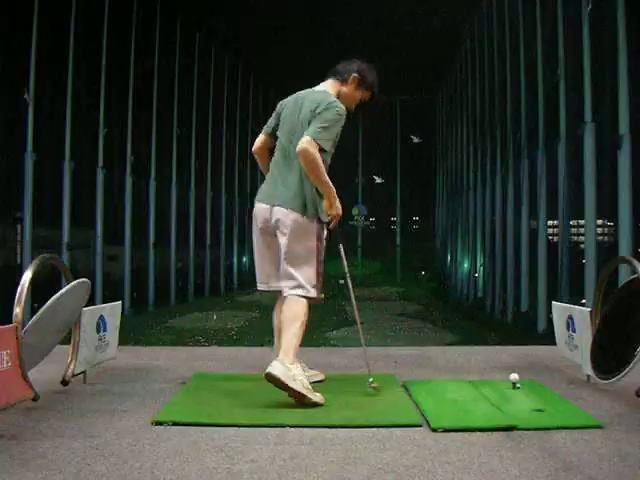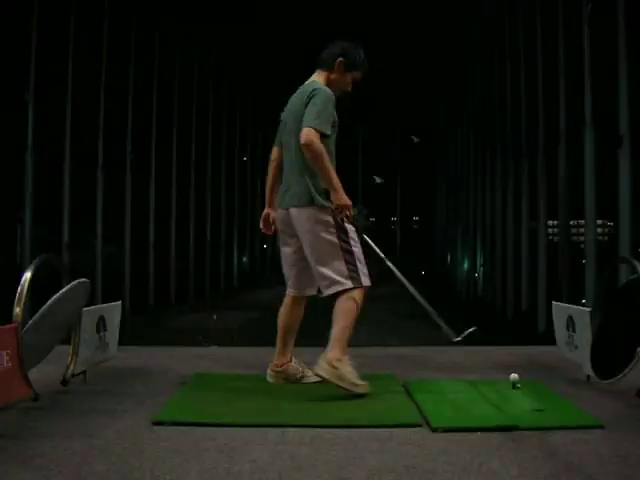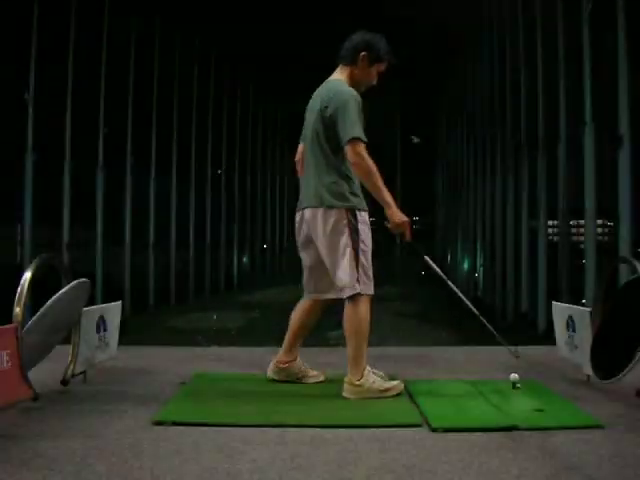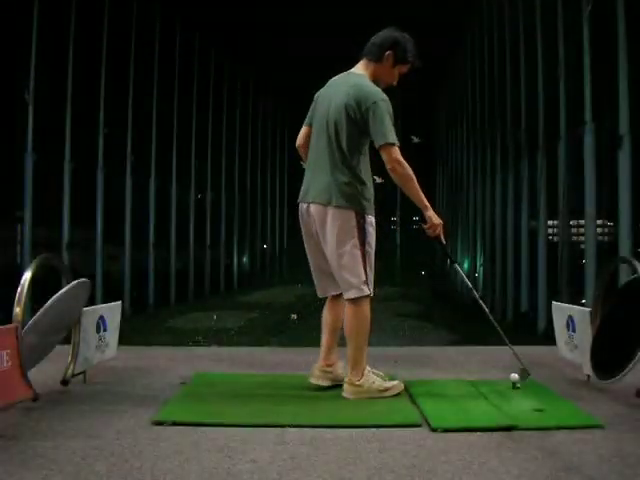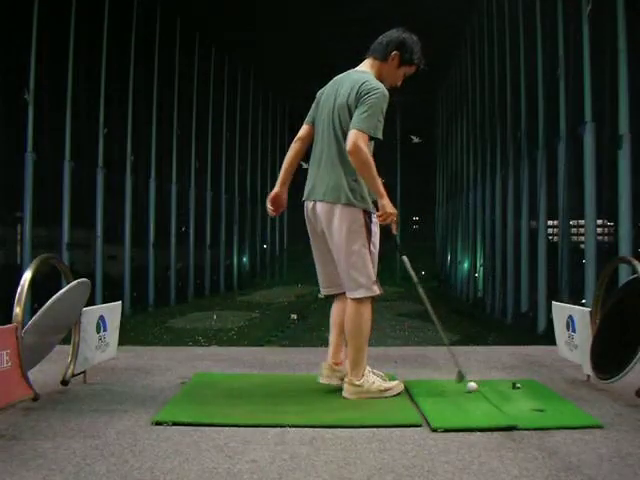
dt=0.3s
person 1, frame 1
left shoulder: (289, 101)
right shoulder: (333, 107)
left elbow: (259, 149)
right elbow: (306, 149)
right wrist: (331, 197)
left hip: (266, 204)
right hip: (300, 210)
left knee: (289, 288)
right knee: (302, 290)
left ankle: (286, 360)
right ankle: (286, 364)
person 1, frame 2
left shoulder: (293, 101)
right shoulder: (321, 94)
left elbow: (275, 160)
right elbow: (309, 140)
left wrist: (270, 206)
right wrist: (336, 188)
left hip: (288, 206)
right hip: (317, 205)
left knee: (298, 289)
right knee: (352, 283)
left ankle: (282, 362)
right ankle: (336, 359)
person 1, frame 3
left shoulder: (319, 95)
right shoulder: (345, 96)
left elbow: (300, 157)
right elbow: (357, 157)
right wrist: (391, 206)
left hip: (310, 205)
right hip: (338, 206)
left knee: (316, 293)
right knee: (356, 291)
left ankle: (285, 361)
right ankle: (357, 377)
person 1, frame 4
left shoulder: (328, 88)
right shoulder: (372, 96)
left elbow: (302, 143)
right elbow: (393, 161)
right wrist: (427, 210)
left hip: (311, 201)
right hip: (346, 205)
left knee: (336, 290)
right knee: (357, 291)
left ankle: (326, 365)
right ankle: (358, 378)
person 1, frame 5
left shoulder: (332, 85)
right shoulder: (374, 90)
left elbow: (301, 139)
right elbow: (355, 146)
left wrist: (281, 185)
right wrist: (383, 198)
left hip: (316, 200)
right hip: (349, 203)
left knee: (343, 288)
right knee: (361, 289)
left ankle: (336, 361)
right ankle: (358, 377)
